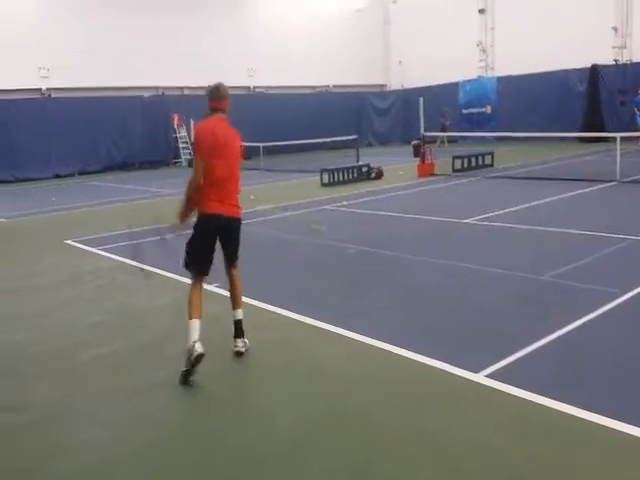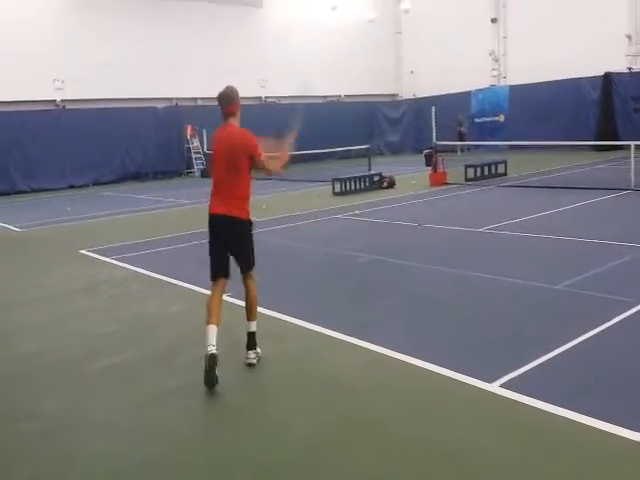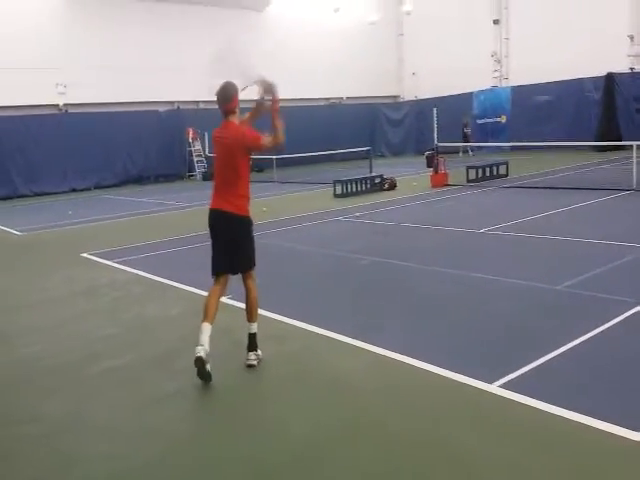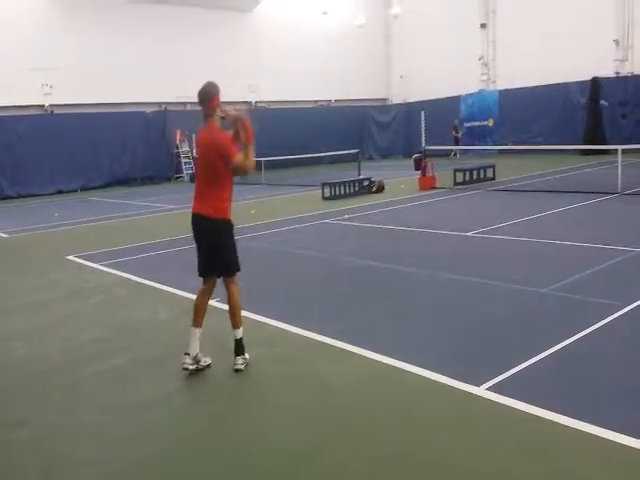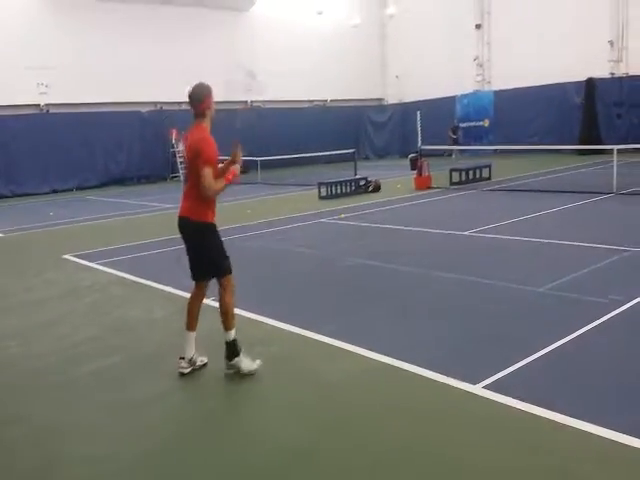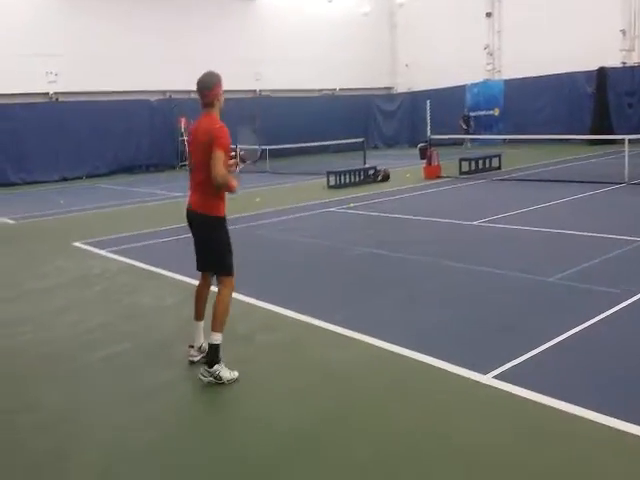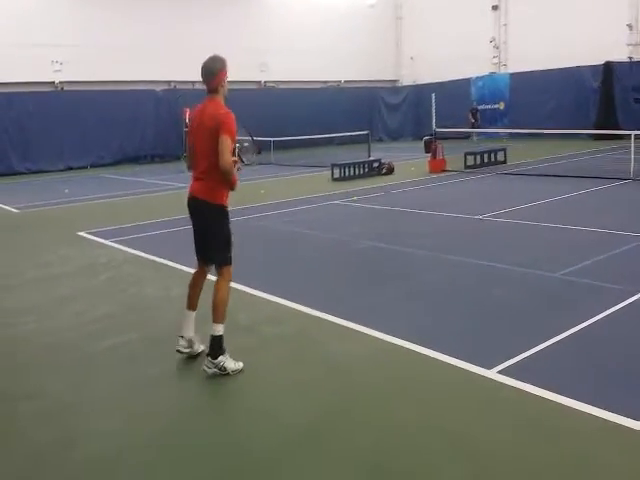
dt=0.2s
person 1, frame 1
left shoulder: (203, 129)
right shoulder: (235, 136)
left elbow: (198, 180)
left wrist: (186, 210)
left hip: (210, 215)
right hip: (234, 214)
left knee: (197, 281)
right knee: (232, 268)
left ankle: (194, 344)
right ankle: (239, 336)
person 1, frame 2
left shoulder: (218, 136)
right shoulder: (245, 137)
right elbow: (271, 167)
left wrist: (271, 148)
right wrist: (285, 150)
left hip: (217, 216)
right hip: (239, 217)
left knee: (218, 285)
right knee: (248, 277)
left ankle: (212, 346)
right ankle: (252, 347)
person 1, frame 3
left shoulder: (220, 132)
right shoulder: (243, 134)
right elbow: (277, 141)
left wrist: (260, 106)
right wrist: (274, 106)
left hip: (217, 213)
right hip: (237, 215)
left knee: (219, 282)
right knee: (248, 277)
left ankle: (203, 348)
right ankle: (252, 348)
person 1, frame 4
left shoulder: (205, 134)
right shoulder: (220, 138)
left elbow: (229, 149)
right elbow: (247, 167)
left wrist: (237, 129)
right wrist: (246, 130)
left hip: (200, 216)
right hip: (217, 219)
left knee: (208, 283)
right knee: (230, 282)
left ankle: (192, 355)
right ankle: (239, 352)
person 1, frame 5
left shoulder: (193, 136)
right shoulder: (205, 140)
right elbow: (209, 191)
left wrist: (229, 164)
right wrist: (231, 173)
left hip: (188, 219)
right hip: (200, 222)
left knee: (201, 284)
right knee: (226, 284)
left ankle: (188, 356)
right ankle: (233, 355)
person 1, frame 6
left shoulder: (195, 128)
right shoulder: (218, 129)
right elbow: (217, 177)
left wrist: (224, 166)
right wrist: (231, 183)
left hip: (194, 210)
right hip: (210, 214)
left knee: (206, 275)
right knee: (226, 281)
left ankle: (198, 345)
right ankle: (213, 363)
person 1, frame 7
left shoulder: (195, 114)
right shoulder: (224, 115)
right elbow: (224, 163)
right wrist: (233, 180)
left hip: (196, 198)
right hip: (213, 202)
left knee: (203, 266)
right knee: (224, 272)
left ankle: (187, 338)
right ankle: (216, 355)
